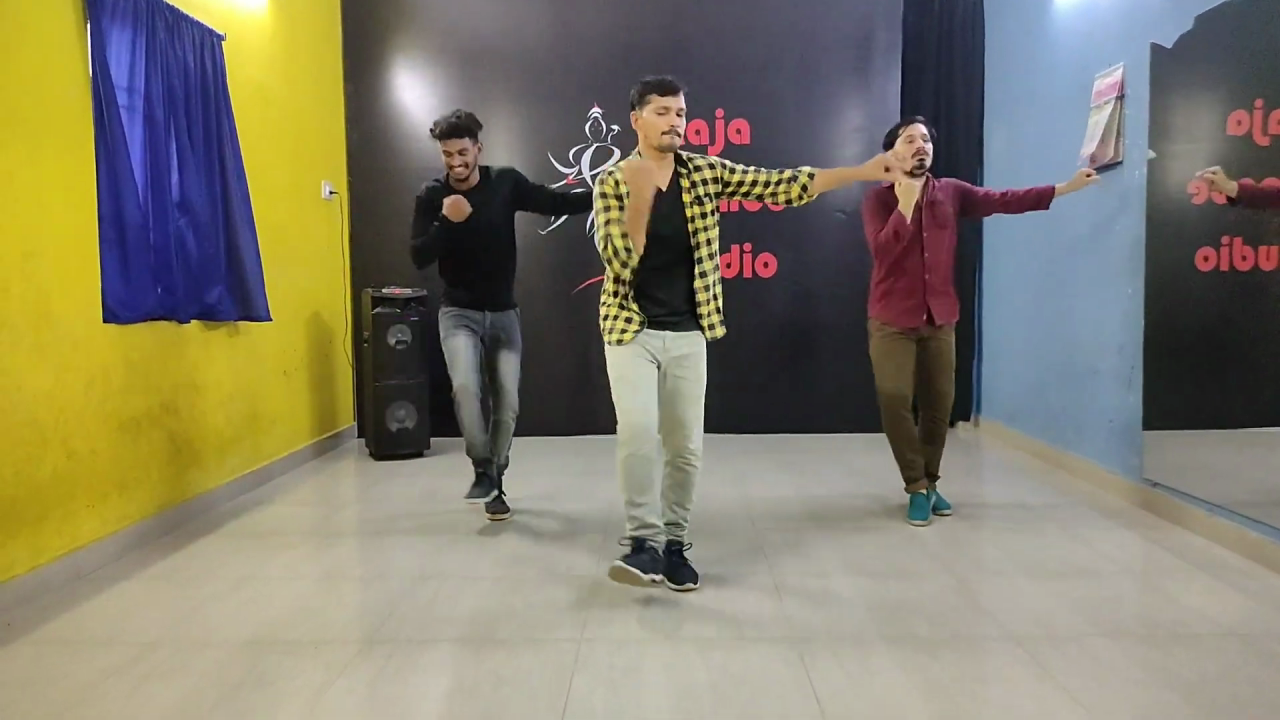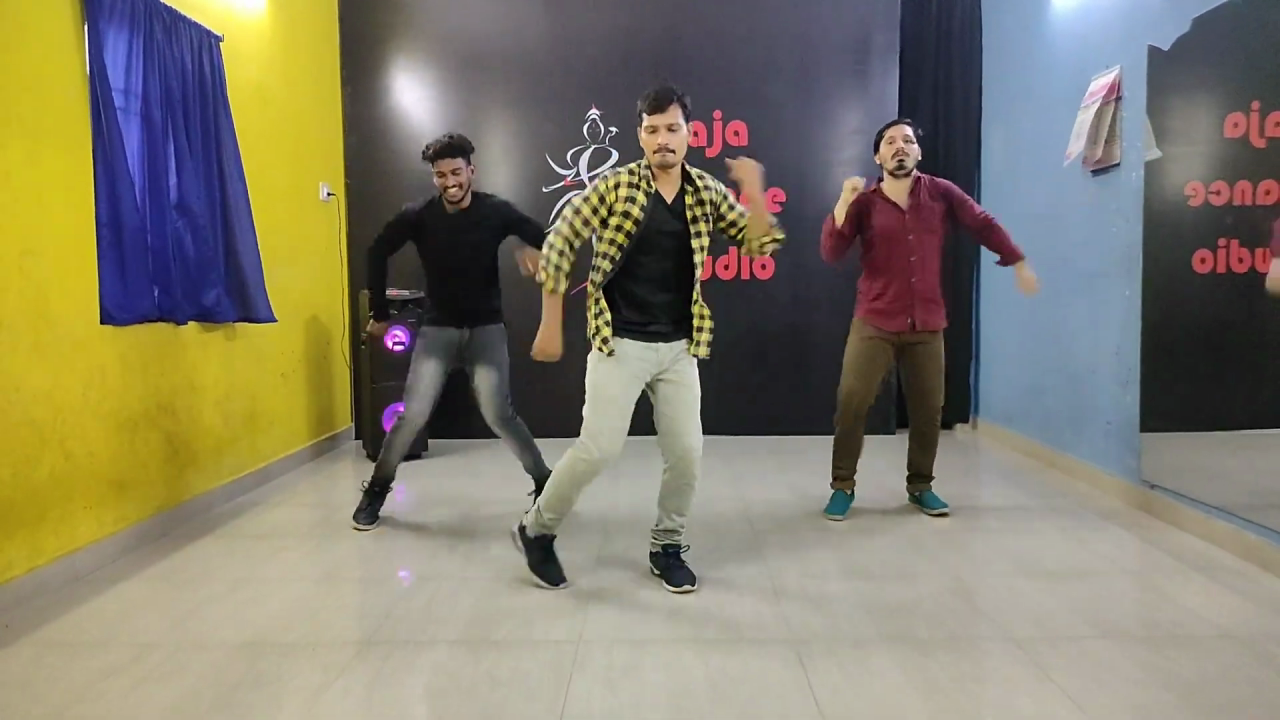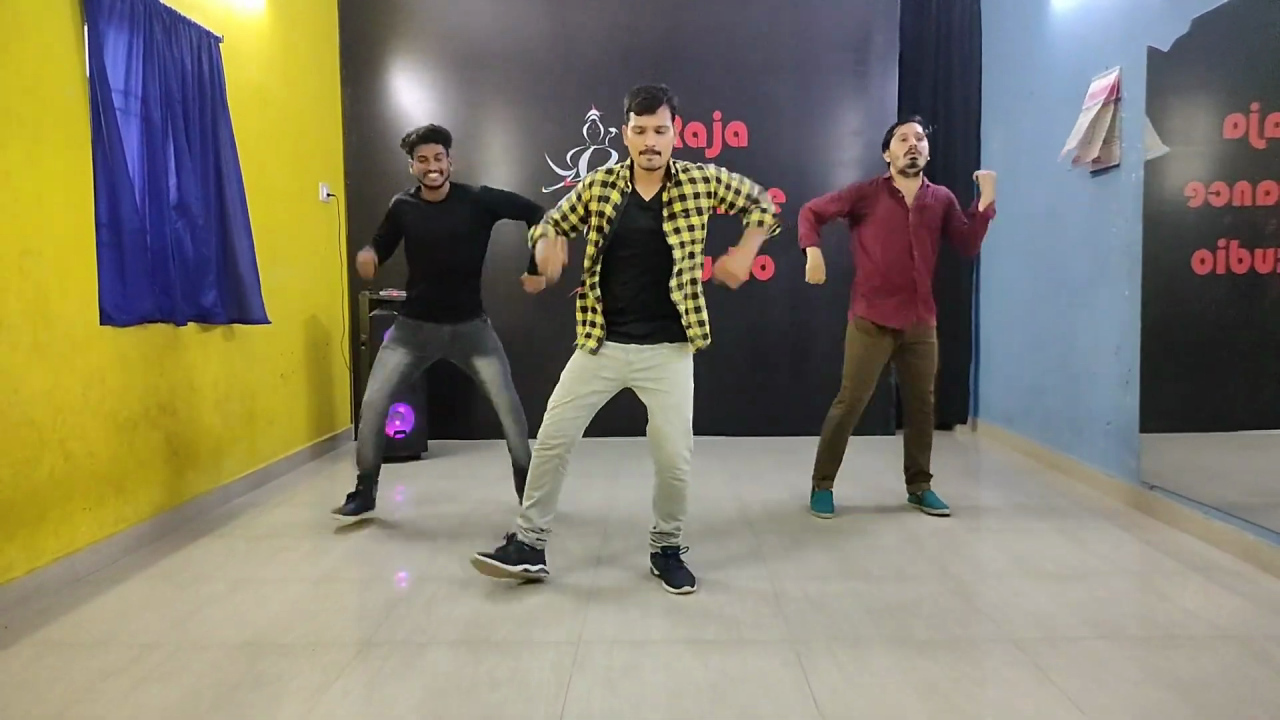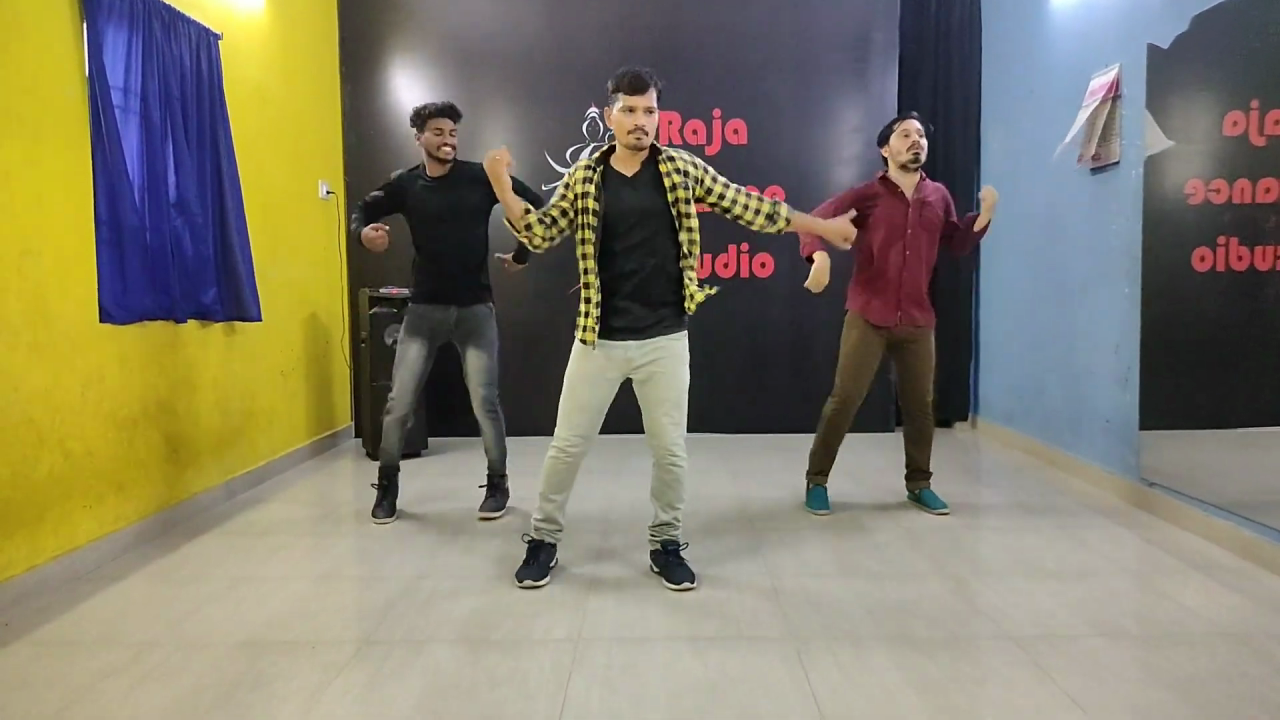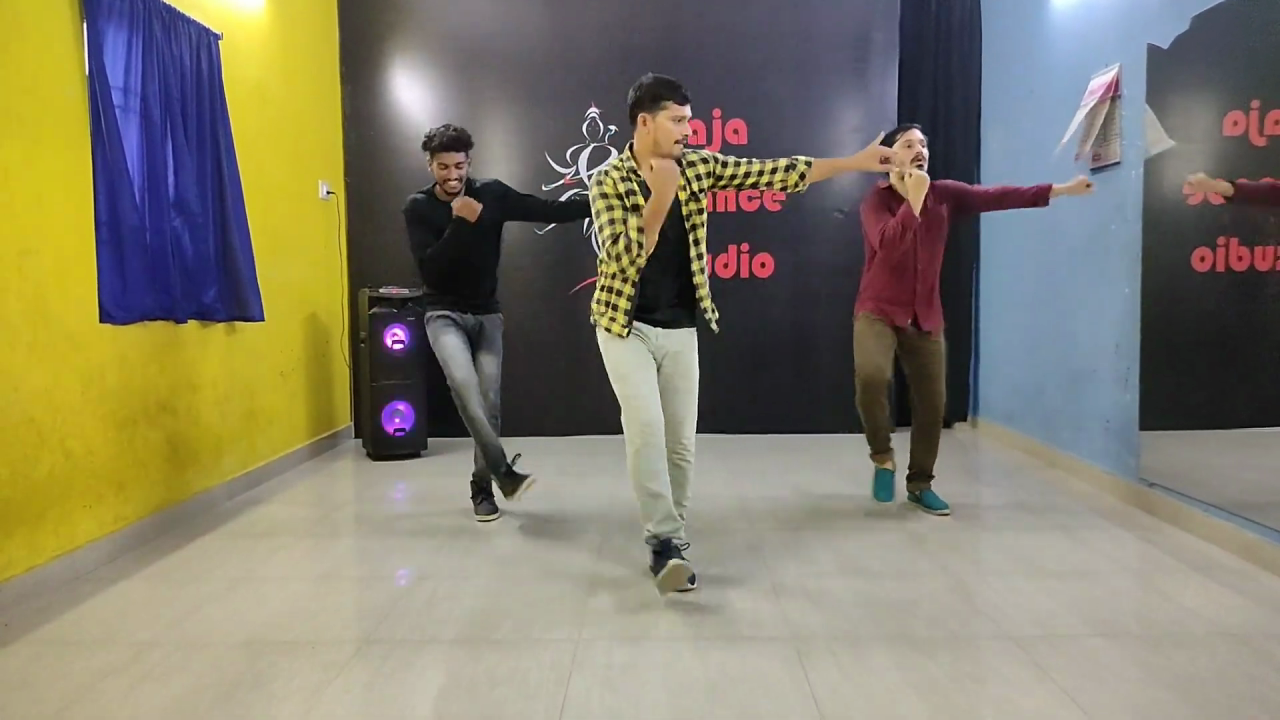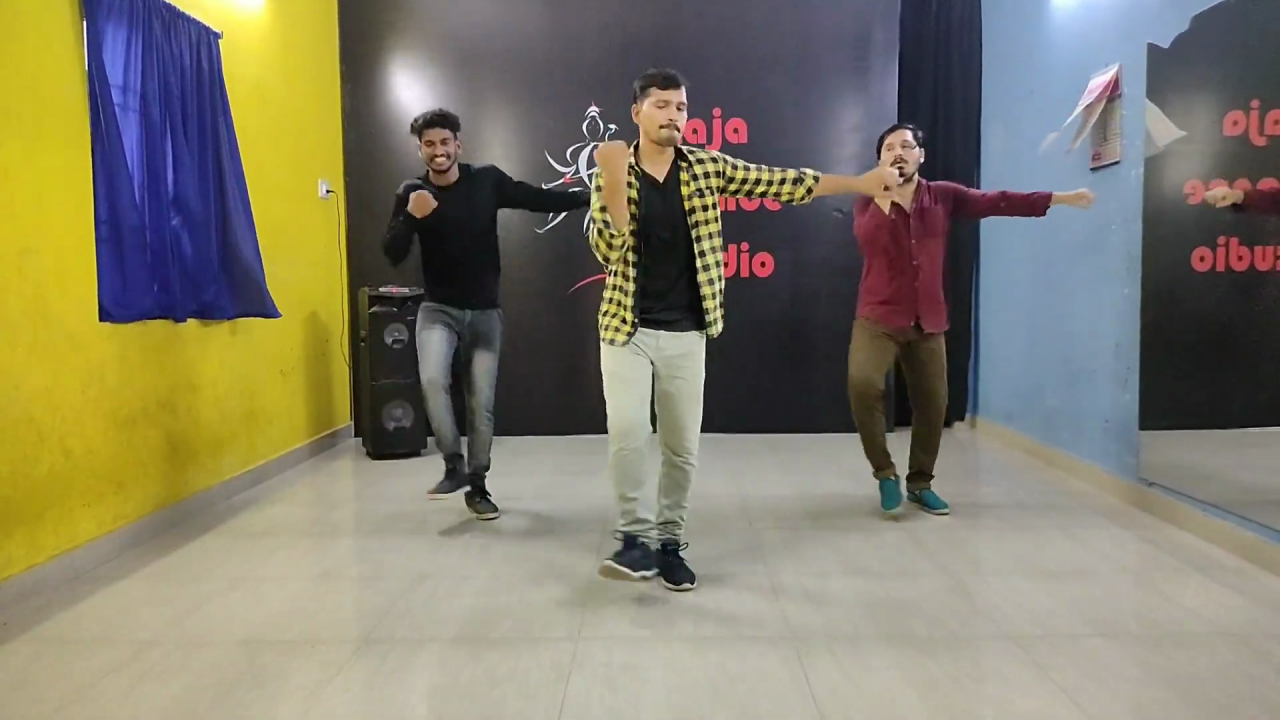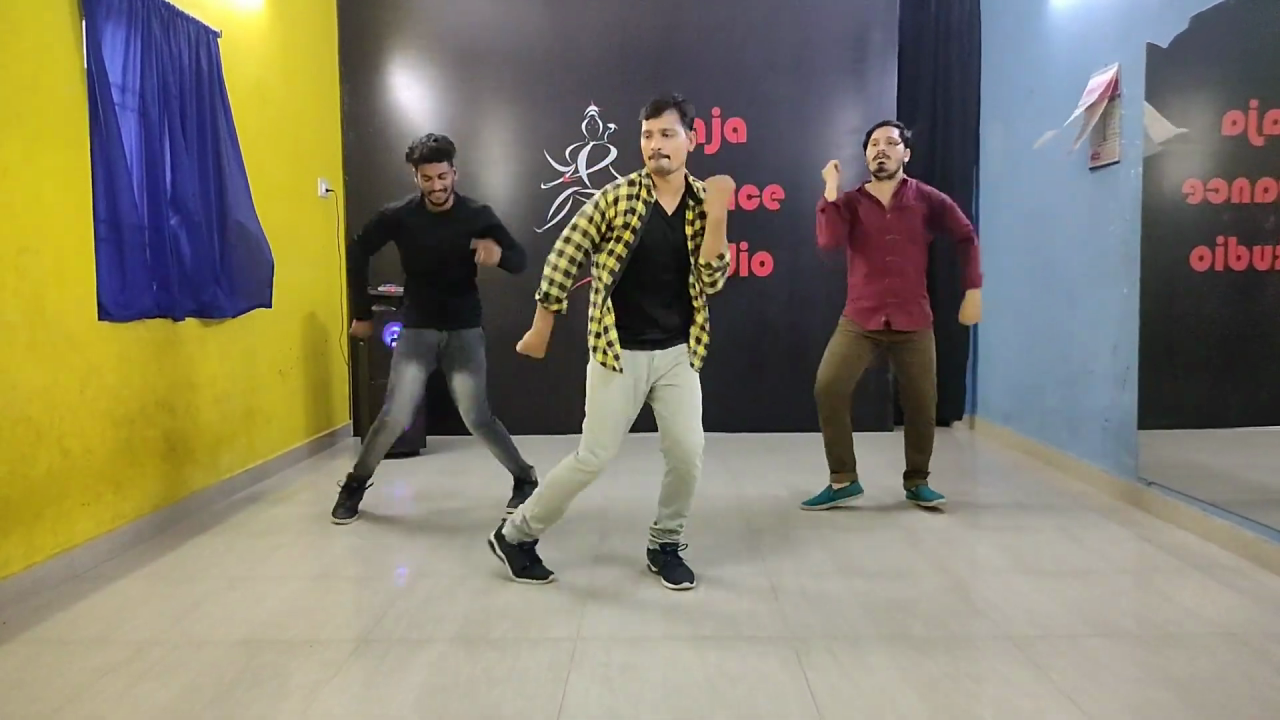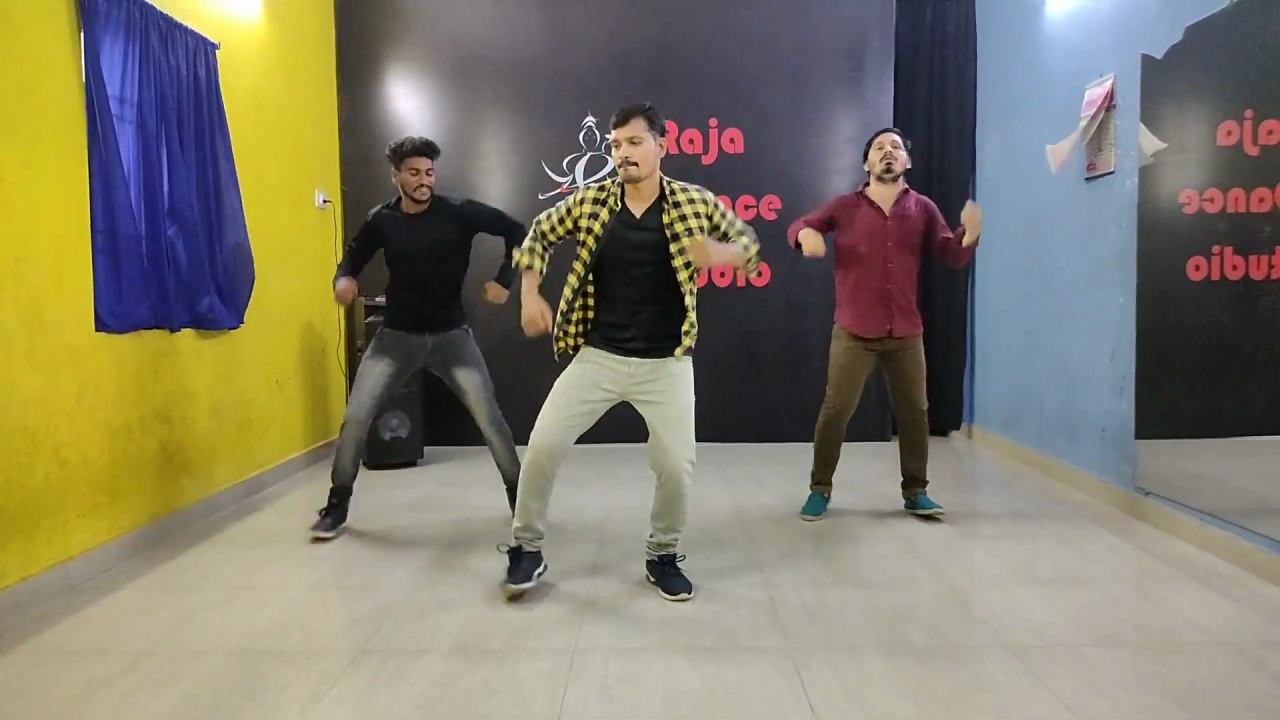
dt=0.4s
person 1, frame 1
left shoulder: (705, 172)
right shoulder: (613, 182)
left elbow: (782, 185)
right elbow: (621, 261)
left wrist: (863, 172)
right wrist: (640, 203)
left hip: (687, 334)
right hip: (632, 329)
left knee: (687, 449)
right knee: (638, 430)
left ankle: (672, 542)
right ankle: (644, 542)
person 1, frame 2
left shoulder: (706, 190)
right shoulder: (615, 186)
left elbow: (759, 245)
right elbow: (559, 244)
left wrist: (754, 193)
right wrist: (549, 324)
left hip: (678, 348)
right hip: (619, 344)
left knee: (687, 456)
right knee: (599, 450)
left ankle: (666, 546)
right ankle: (538, 531)
person 1, frame 3
left shoulder: (701, 181)
right shoulder: (598, 186)
left elbow: (762, 206)
right elbow: (551, 226)
left wrist: (745, 253)
right wrist: (546, 248)
left hip: (668, 350)
right hip: (603, 344)
left knee: (674, 459)
right knee: (552, 439)
left ankle: (666, 548)
right ankle: (529, 543)
person 1, frame 4
left shoulder: (683, 169)
right shoulder: (584, 176)
left elbow: (743, 205)
right elbow: (540, 234)
left wrist: (818, 226)
right wrist: (503, 190)
left hip: (665, 339)
right hip: (600, 337)
left knee: (670, 449)
right knee: (569, 443)
left ankle: (666, 544)
right ankle: (543, 540)
person 1, frame 5
left shoulder: (698, 166)
right shoulder: (608, 182)
left elbow: (772, 173)
right elbow: (625, 259)
left wrist: (855, 163)
right wrist: (660, 199)
left hip: (679, 330)
right hip: (626, 326)
left knee: (680, 444)
right knee: (645, 427)
left ankle: (668, 539)
right ankle: (662, 545)
person 1, frame 6
left shoulder: (705, 167)
right shoulder: (611, 176)
left elbow: (779, 183)
right elbow: (609, 252)
left wrist: (860, 183)
right wrist: (616, 183)
left hip: (685, 333)
right hip: (628, 329)
left knee: (683, 448)
right knee: (628, 429)
left ankle: (667, 542)
right ankle: (636, 537)
person 1, frame 7
left shoulder: (705, 200)
right shoulder: (615, 196)
left elbow: (710, 281)
right elbow: (565, 257)
left wrist: (718, 217)
right wrist: (540, 327)
left hip: (677, 353)
right hip: (618, 351)
left knee: (688, 455)
right knee: (593, 459)
left ankle: (665, 544)
right ankle: (519, 536)
person 1, frame 8
left shoulder: (694, 202)
right shoulder: (591, 201)
left elbow: (747, 244)
right elbow: (536, 237)
left wrist: (722, 253)
right wrist: (530, 297)
left hip: (665, 363)
right hip: (599, 357)
left knee: (675, 466)
right knee: (544, 446)
left ankle: (662, 556)
right ankle: (526, 548)
person 2, frame 1
left shoulder: (506, 182)
right shoulder: (431, 196)
left elbow: (557, 204)
right elbow: (420, 257)
right wrist: (447, 221)
left hip: (503, 312)
right hip: (458, 312)
left knee: (507, 403)
right knee: (466, 387)
left ankle: (495, 476)
right ankle: (484, 473)
person 2, frame 2
left shoulder: (495, 211)
right shoulder: (418, 215)
left elbow: (540, 237)
right elbow: (378, 254)
left wrist: (537, 254)
right wrist: (379, 312)
left hip: (486, 329)
right hip: (438, 330)
left knee: (497, 414)
right knee: (414, 416)
left ankle: (544, 485)
right ankle: (375, 492)
person 2, frame 3
left shoulder: (480, 200)
right shoulder: (402, 207)
left elbow: (537, 215)
right elbow: (382, 246)
left wrist: (536, 268)
right wrist: (368, 256)
left hip: (469, 325)
right hip: (415, 324)
left knee: (507, 402)
right knee: (374, 399)
left ankle: (526, 480)
right ankle: (364, 490)
person 2, frame 4
left shoulder: (480, 177)
right shoulder: (404, 184)
left elbow: (534, 204)
right elbow: (363, 210)
left wrist: (520, 255)
right wrist: (364, 231)
left hip: (475, 308)
right hip: (425, 308)
left knee: (483, 398)
right knee: (399, 400)
left ankle: (497, 483)
right ankle: (387, 485)
person 2, frame 5
left shoulder: (493, 194)
right shoulder: (418, 207)
left elbow: (546, 211)
right elbow: (429, 266)
right wrist: (460, 223)
left hip: (486, 314)
right hip: (444, 313)
left knee: (489, 401)
right knee: (465, 384)
left ankle: (482, 485)
right ankle: (505, 471)
person 2, frame 6
left shoulder: (486, 180)
right shoulder: (411, 193)
left elbow: (540, 199)
right elbow: (392, 253)
left wrist: (594, 196)
right wrist: (412, 218)
left hip: (485, 310)
right hip: (438, 309)
left knee: (482, 402)
right knee: (433, 381)
left ankle: (476, 484)
right ankle: (455, 469)
person 2, frame 7
left shoulder: (477, 214)
right shoulder: (398, 215)
left elbow: (518, 259)
right elbow: (359, 251)
left wrist: (498, 253)
right wrist: (361, 312)
left hip: (464, 331)
right hip: (418, 330)
left knee: (475, 417)
right knee: (398, 417)
left ankle: (524, 479)
right ankle: (353, 488)
person 2, frame 8
left shoulder: (460, 212)
right shoulder: (380, 221)
left elbow: (517, 231)
right elbow: (351, 259)
left wrist: (504, 280)
right wrist: (343, 281)
left hip: (449, 334)
right hip: (398, 334)
left knee: (488, 417)
right knee: (357, 416)
left ankle: (520, 495)
right ankle: (337, 505)
person 3, frame 1
left shoulder: (952, 192)
right shoulder: (878, 199)
left elbow: (1005, 201)
right elbow: (884, 251)
left wrist: (1066, 187)
right wrist: (905, 205)
left hip: (938, 318)
right hip: (891, 319)
left knee: (939, 405)
right knee: (896, 398)
left ankle: (928, 482)
right ankle: (917, 488)
person 3, frame 2
left shoulder: (940, 192)
right shoulder: (863, 202)
left elbow: (983, 223)
right elbow: (831, 252)
left wrist: (1018, 262)
right wrist: (842, 207)
left hip: (927, 324)
right hip: (875, 322)
left knee: (928, 408)
right knee: (852, 400)
left ankle: (920, 486)
right ankle: (842, 487)
person 3, frame 3
left shoulder: (941, 200)
right shoulder: (866, 194)
left elbow: (968, 243)
right elbow: (810, 212)
left wrist: (986, 202)
right wrist: (813, 252)
left hip: (920, 321)
right hip: (872, 318)
left knee: (921, 405)
right knee: (851, 400)
left ankle: (920, 486)
right ankle: (822, 485)
person 3, frame 4
left shoulder: (939, 196)
right shoulder: (867, 194)
left elbow: (958, 242)
left wrist: (984, 216)
right wrist: (820, 259)
left hip: (918, 320)
right hip: (868, 316)
left knee: (920, 403)
right knee: (845, 398)
left ankle: (919, 483)
right ankle: (817, 480)
person 3, frame 5
left shoulder: (949, 194)
right shoulder: (875, 200)
left elbow: (999, 196)
right elbow: (889, 246)
left wrist: (1060, 189)
right wrist: (915, 199)
left hip: (924, 319)
right hip: (877, 314)
left knee: (932, 405)
right knee: (872, 376)
left ankle: (920, 483)
right ankle: (883, 458)
person 3, frame 6
left shoulder: (944, 196)
right shoulder: (869, 204)
left elbow: (998, 202)
right elbow: (871, 243)
left wrist: (1062, 198)
right wrist: (885, 196)
left hip: (927, 324)
right hip: (877, 320)
left knee: (933, 405)
right knee: (863, 385)
left ankle: (920, 482)
right ankle: (886, 473)
person 3, frame 7
left shoulder: (926, 198)
right shoulder: (851, 201)
left elbow: (966, 236)
right elbow: (829, 240)
left wrist: (973, 290)
right wrist: (831, 189)
left hip: (912, 323)
right hip: (859, 320)
left knee: (921, 403)
right knee: (827, 388)
left ankle: (917, 482)
right ankle: (843, 480)
person 3, frame 8
left shoulder: (923, 209)
right shoulder: (845, 206)
left elbow: (955, 257)
right elbow: (800, 226)
left wrist: (970, 232)
right wrist: (805, 236)
left hip: (906, 331)
right hip: (855, 331)
left knee: (914, 411)
right knee: (837, 408)
left ankle: (915, 490)
right ankle: (819, 488)
